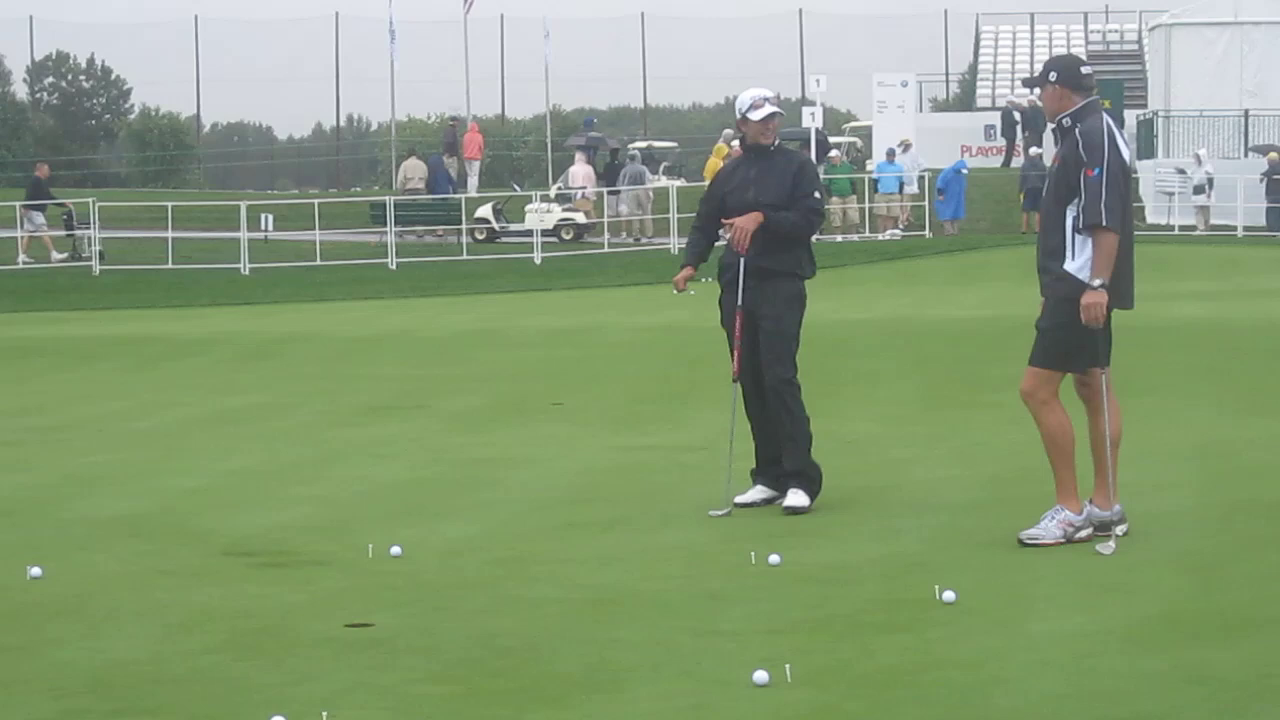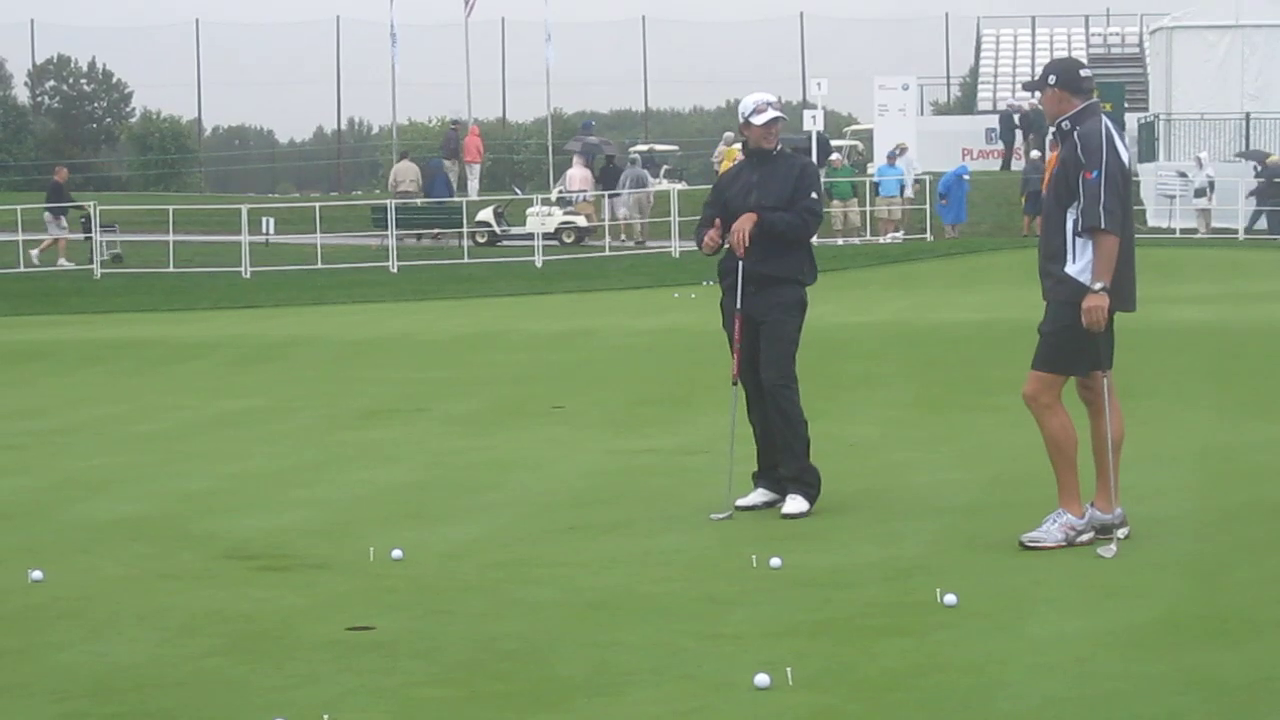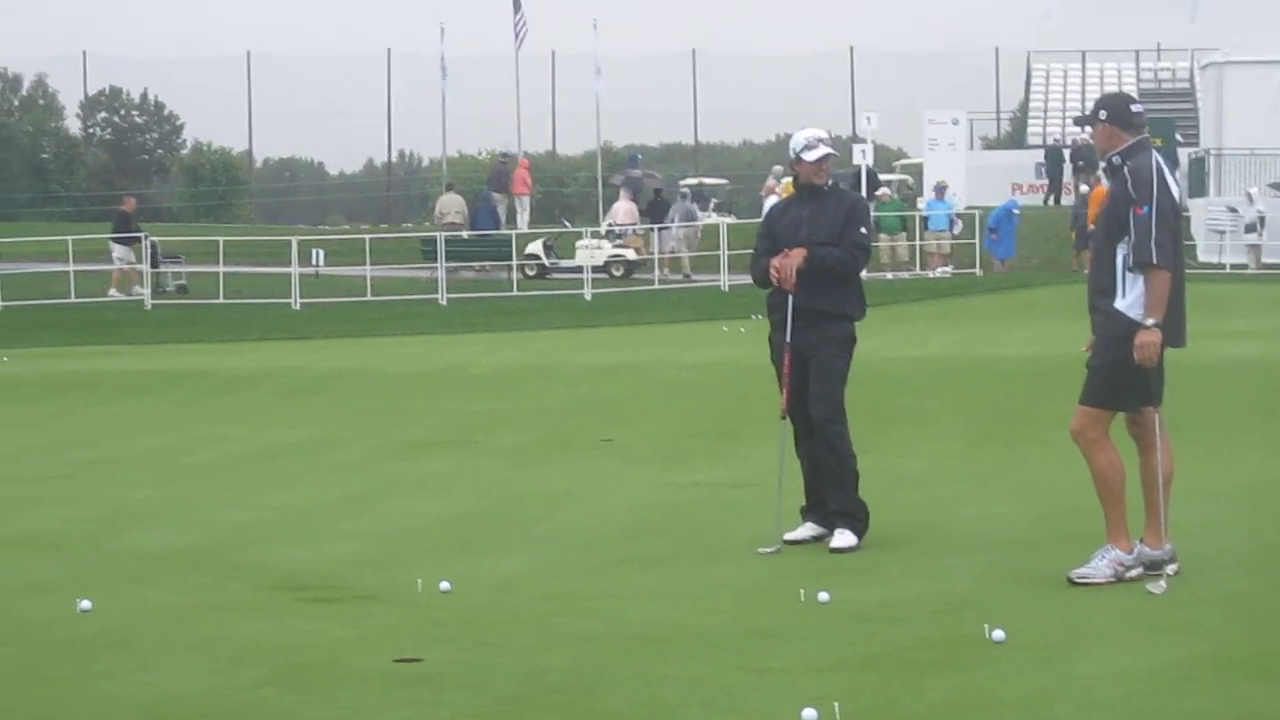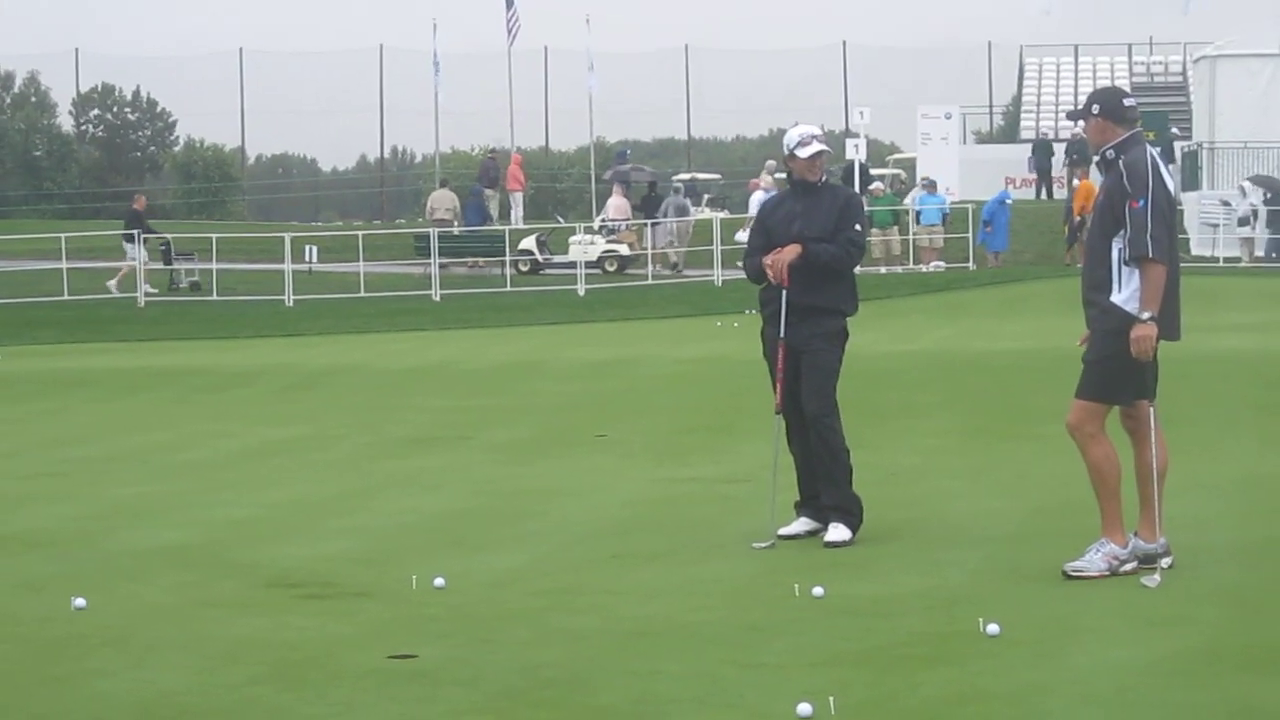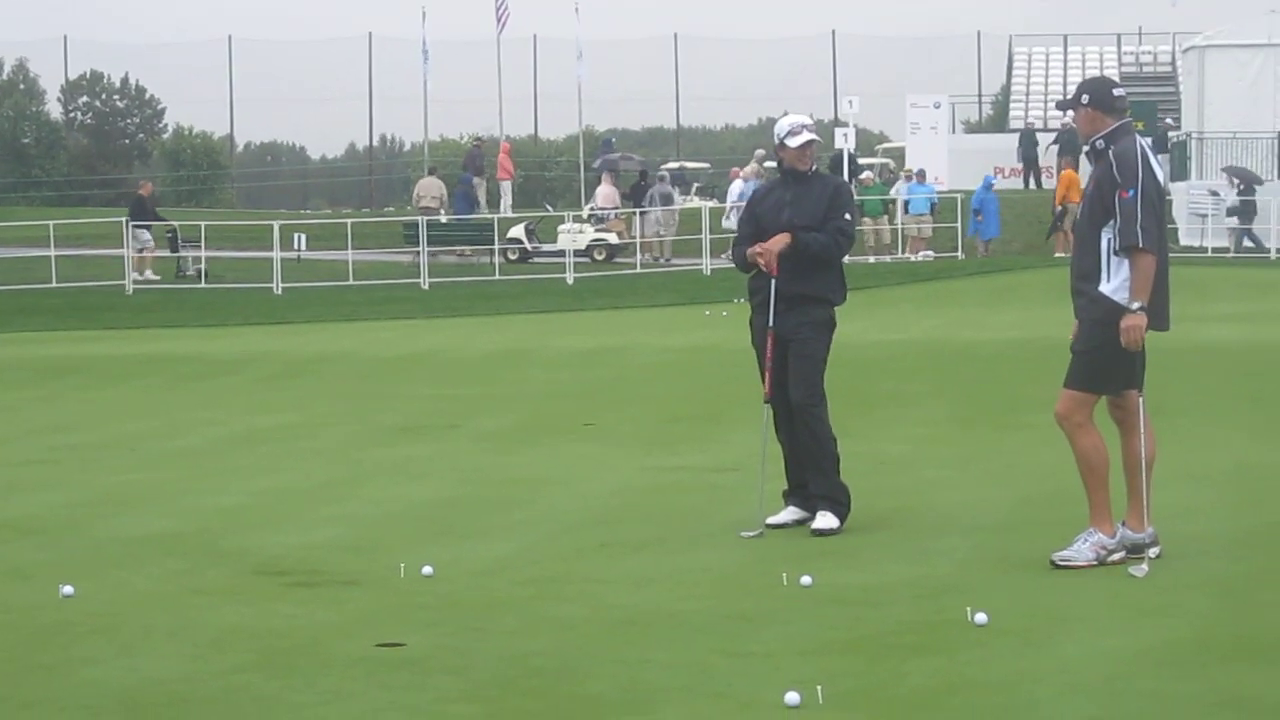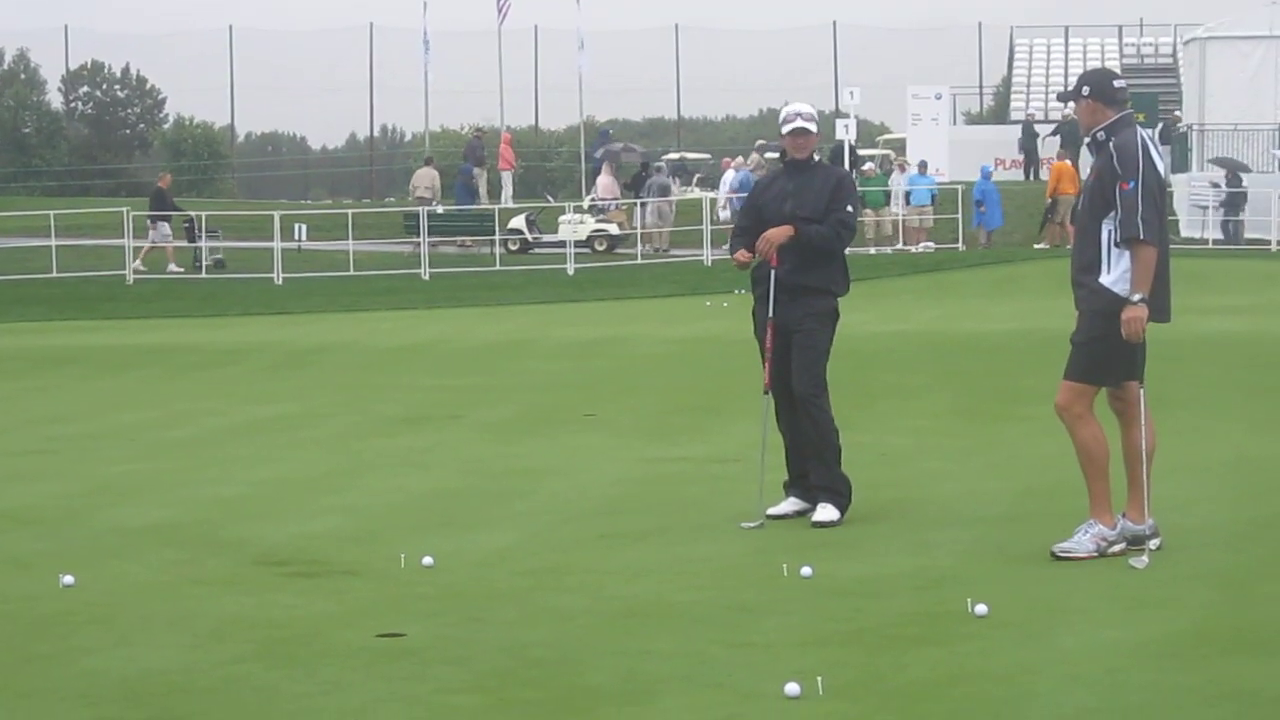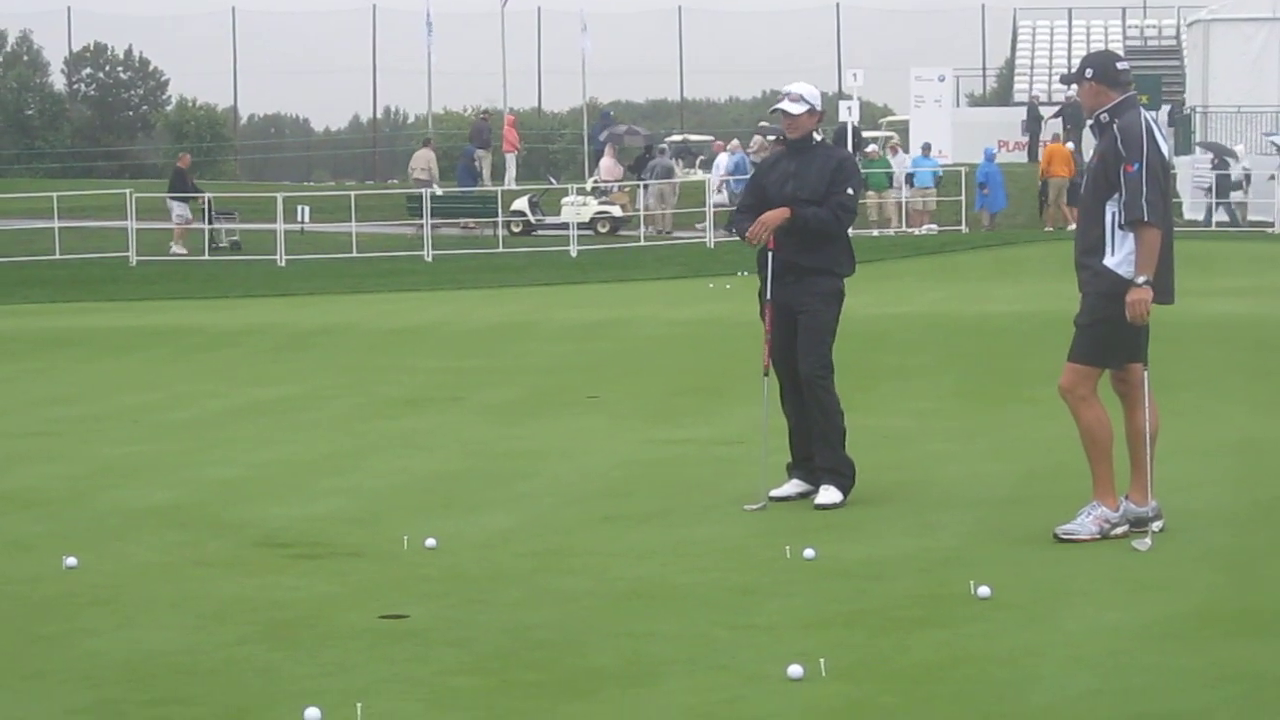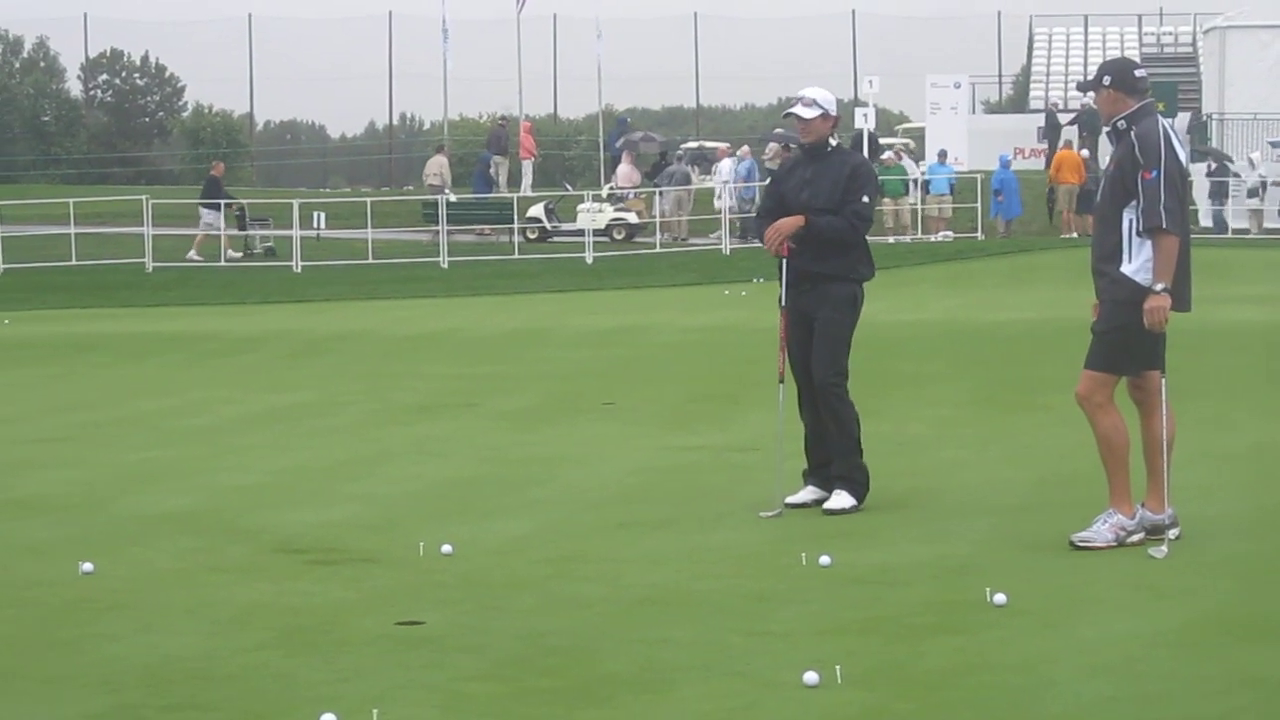
dt=0.3s
person 1, frame 1
left shoulder: (1092, 135)
right shoulder: (1084, 133)
left elbow: (1108, 218)
left wrist: (1098, 284)
left hip: (1082, 286)
right hip: (1077, 284)
left knee: (1037, 389)
right knee: (1092, 388)
left ankle: (1071, 510)
right ankle: (1104, 507)
person 1, frame 2
left shoulder: (1091, 138)
right shoulder: (1085, 136)
left elbow: (1107, 220)
left wrist: (1099, 287)
left hip: (1083, 289)
right hip: (1080, 287)
left knee: (1040, 393)
right knee: (1095, 391)
left ankle: (1073, 514)
right ankle: (1106, 510)
person 1, frame 3
left shoulder: (1142, 173)
right shoulder: (1135, 171)
left elbow: (1158, 256)
left wrist: (1150, 323)
left hip: (1134, 325)
right hip: (1129, 323)
left knee: (1088, 428)
right knee: (1144, 427)
left ankle: (1121, 550)
right ankle: (1155, 547)
person 1, frame 4
left shoulder: (1136, 166)
right shoulder: (1127, 165)
left elbow: (1154, 249)
left wrist: (1147, 317)
right wrist: (1103, 318)
left hip: (1130, 319)
right hip: (1122, 317)
left knee: (1084, 422)
right knee: (1137, 421)
left ankle: (1116, 543)
right ankle: (1149, 540)
person 1, frame 5
left shoulder: (1126, 157)
right shoulder: (1116, 155)
left elbow: (1143, 240)
left wrist: (1136, 307)
left hip: (1118, 308)
right hip: (1110, 307)
left knee: (1073, 411)
right knee: (1126, 411)
left ankle: (1104, 534)
right ankle: (1137, 530)
person 1, frame 6
left shoulder: (1127, 149)
right shoulder: (1117, 147)
left elbow: (1144, 232)
left wrist: (1138, 298)
left hip: (1118, 300)
right hip: (1112, 298)
left knee: (1072, 403)
right knee: (1125, 403)
left ankle: (1105, 525)
right ankle: (1137, 522)
person 1, frame 7
left shoulder: (1131, 132)
right shoulder: (1120, 130)
left elbow: (1149, 214)
left wrist: (1142, 282)
left hip: (1122, 282)
right hip: (1115, 281)
left knee: (1076, 385)
right knee: (1129, 386)
left ankle: (1108, 507)
right ankle: (1140, 504)
person 1, frame 8
left shoulder: (1148, 138)
right shoulder: (1136, 137)
left elbow: (1166, 221)
left wrist: (1161, 288)
left hip: (1139, 289)
right hip: (1131, 288)
left knee: (1093, 392)
right knee: (1146, 393)
left ankle: (1124, 515)
right ankle: (1156, 512)
person 2, frame 1
left shoulder: (798, 166)
right shoulder: (727, 175)
left elbow: (809, 219)
right elbow: (704, 224)
left wrist: (762, 217)
right wrist: (692, 262)
left hip: (781, 286)
right hip: (736, 289)
left knee: (779, 377)
right knee: (750, 383)
left ankle: (801, 479)
right ankle: (770, 476)
person 2, frame 2
left shoulder: (800, 169)
right shoulder: (730, 178)
left elbow: (807, 222)
right elbow: (707, 225)
left wrist: (758, 218)
right wrist: (710, 236)
left hip: (782, 291)
right hip: (739, 292)
left knee: (778, 382)
right knee: (753, 386)
left ankle: (800, 484)
right ankle: (771, 480)
person 2, frame 3
left shoulder: (850, 204)
right shoulder: (779, 212)
left elbow: (856, 256)
right elbow: (757, 270)
left wrist: (807, 254)
right wrist: (772, 264)
left hip: (831, 326)
right hip: (785, 327)
left knee: (827, 416)
right knee: (801, 421)
left ankle: (849, 518)
right ankle: (818, 513)
person 2, frame 4
left shoulder: (844, 200)
right shoulder: (772, 207)
left elbow: (850, 252)
right elbow: (751, 264)
left wrist: (802, 250)
right wrist: (765, 262)
left hip: (823, 322)
right hip: (778, 323)
left knee: (819, 411)
right knee: (794, 416)
left ankle: (842, 512)
right ankle: (813, 508)
person 2, frame 5
left shoulder: (833, 190)
right shoulder: (762, 196)
left elbow: (838, 242)
right elbow: (740, 249)
left wrist: (791, 238)
right wrist: (750, 253)
left hip: (811, 310)
right hip: (767, 310)
left knee: (806, 400)
right knee: (781, 405)
left ankle: (831, 501)
right ankle: (801, 497)
person 2, frame 6
left shoulder: (836, 181)
right shoulder: (765, 185)
left elbow: (840, 234)
right elbow: (742, 233)
left wrist: (793, 231)
right wrist: (741, 252)
left hip: (815, 302)
right hip: (769, 301)
left knee: (809, 391)
right knee: (783, 395)
left ankle: (831, 493)
right ankle: (802, 489)
person 2, frame 7
left shoulder: (839, 162)
right shoulder: (770, 165)
left elbow: (839, 216)
right elbow: (744, 212)
left wrist: (789, 214)
right wrist: (750, 230)
left hip: (820, 282)
right hip: (777, 282)
left knee: (815, 373)
right knee: (789, 377)
left ankle: (836, 475)
right ankle: (805, 470)
person 2, frame 8
left shoulder: (855, 168)
right shoulder: (788, 169)
left elbow: (855, 224)
right elbow: (766, 216)
left wrist: (803, 222)
right wrist: (772, 235)
left hip: (838, 287)
right hip: (797, 287)
left knee: (828, 379)
right knee: (806, 384)
left ankle: (850, 481)
right ankle: (820, 477)
